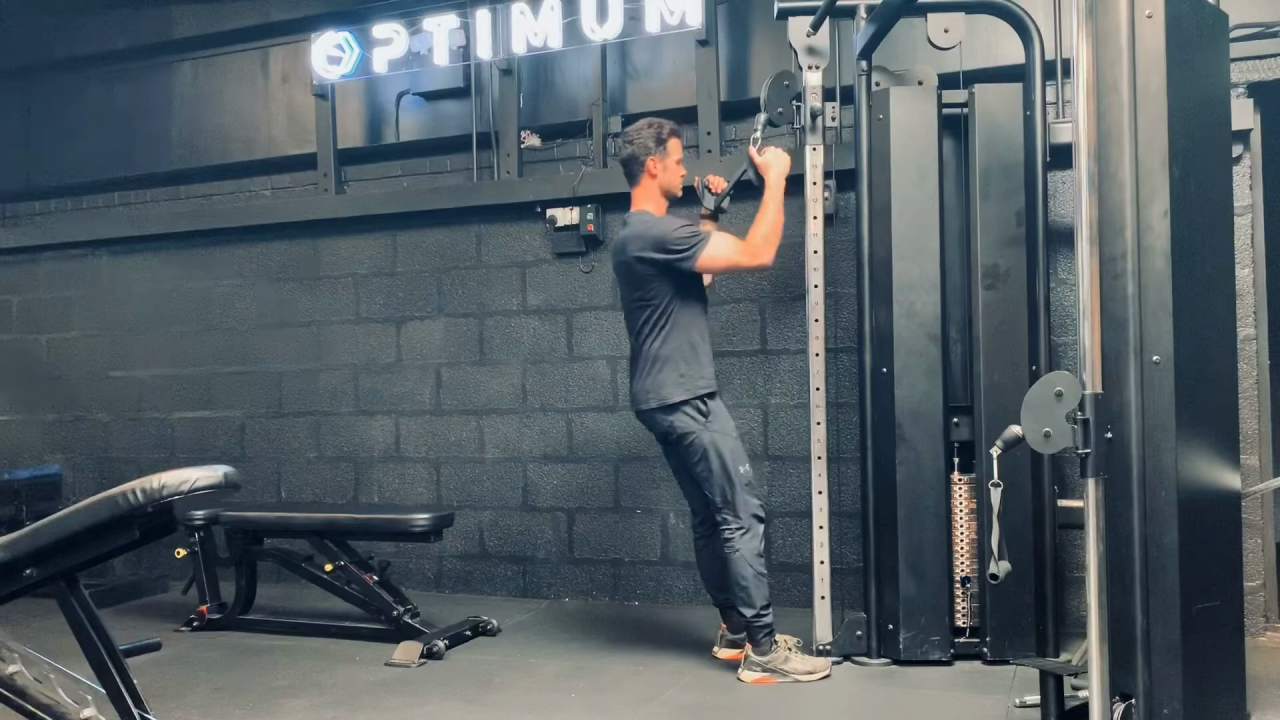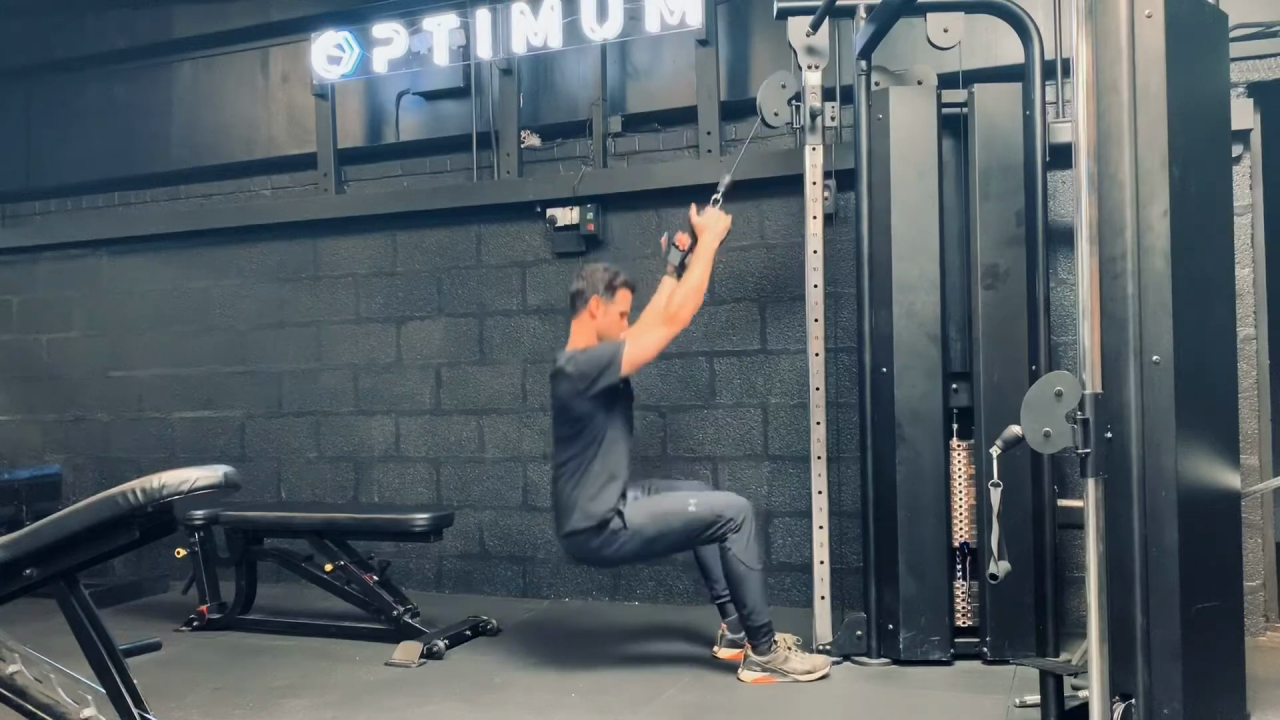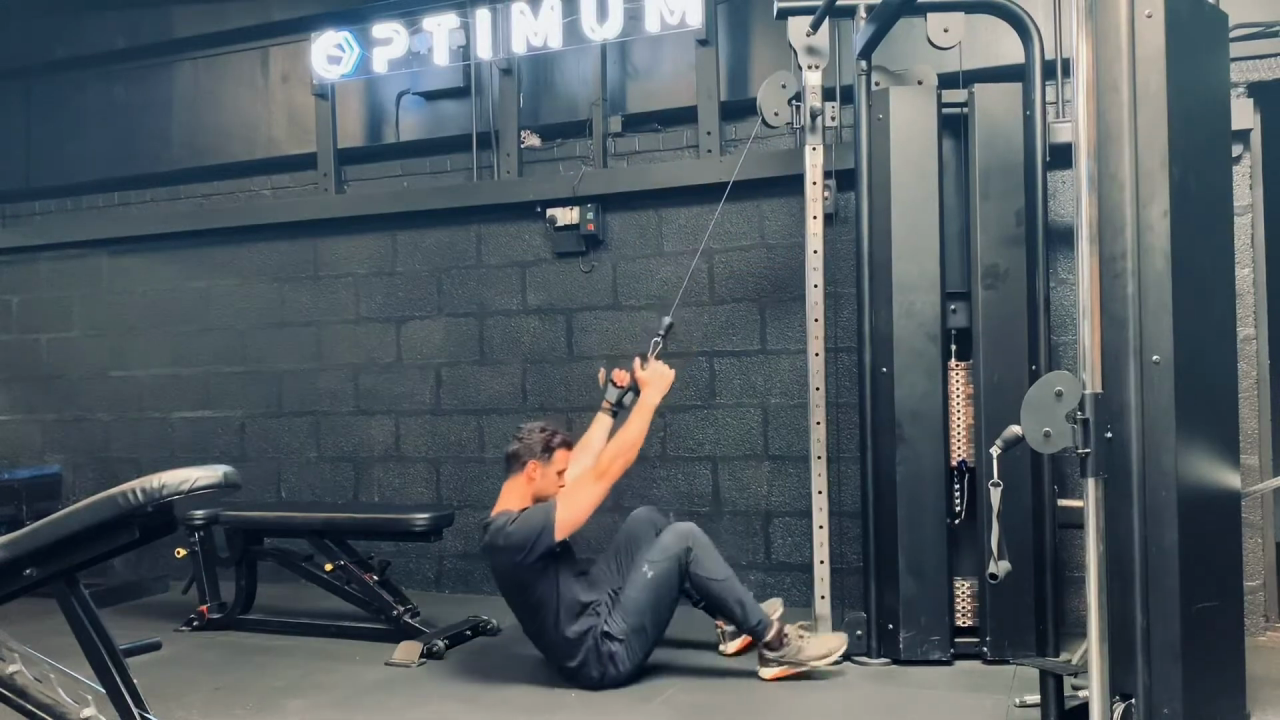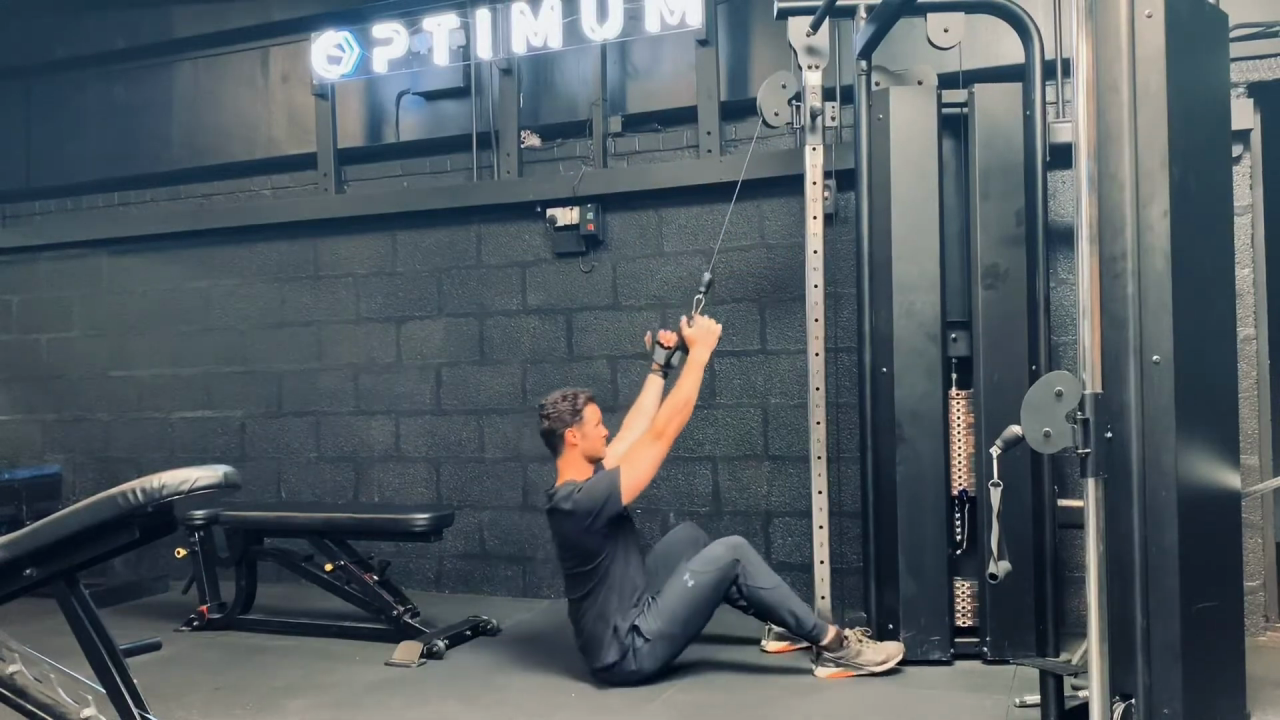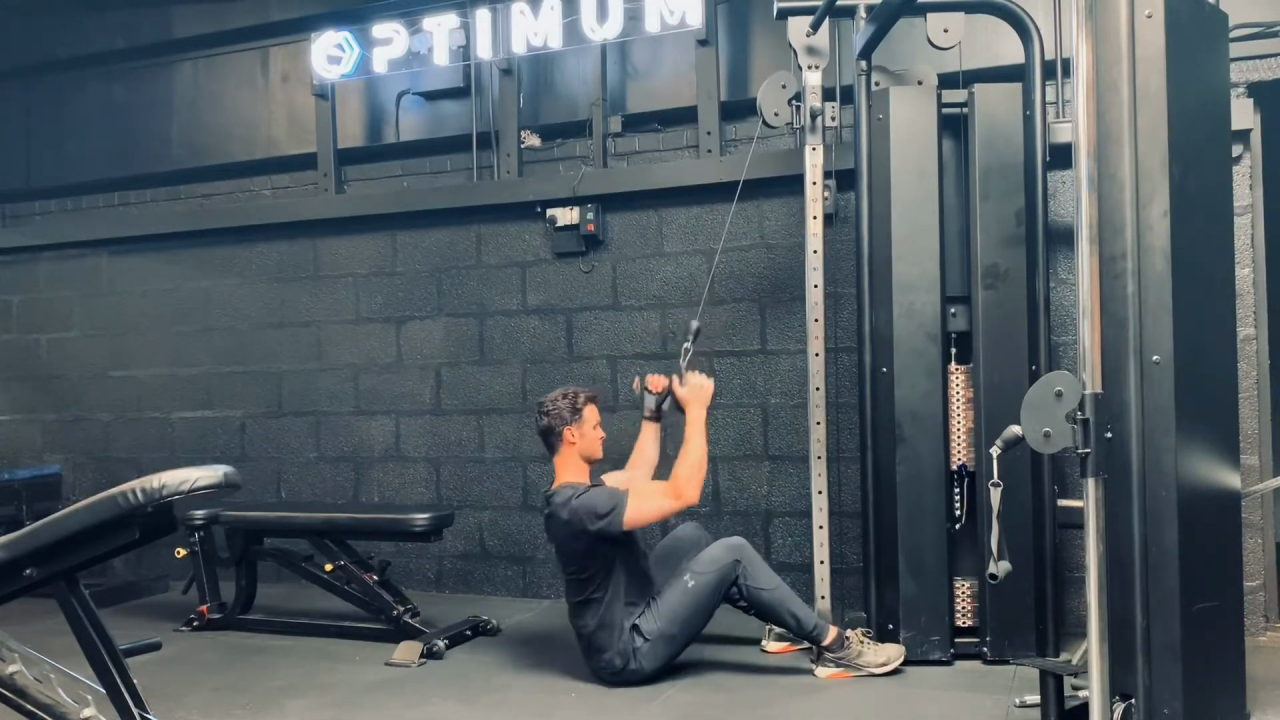
dt=0.7s
person 1, frame 1
left shoulder: (643, 234)
right shoulder: (654, 233)
left elbow: (699, 274)
right elbow: (758, 254)
left wrist: (710, 211)
right wrist: (774, 176)
left hip: (672, 397)
right hip: (682, 398)
left knee: (713, 517)
right knee: (741, 515)
left ankle: (735, 631)
right ankle: (764, 649)
person 1, frame 2
left shoulder: (585, 362)
right shoulder: (582, 369)
left elbow: (649, 324)
right elbow: (671, 321)
left wrist: (675, 265)
right wrist: (708, 241)
left hip: (607, 509)
right hip: (598, 528)
left knee: (702, 500)
right knee: (734, 511)
left ankle: (736, 629)
right ankle: (765, 651)
person 1, frame 3
left shoulder: (517, 516)
right shoulder: (516, 534)
left elbow: (584, 465)
right elbow: (604, 474)
left wrist: (611, 404)
right wrist: (651, 394)
right hip: (604, 655)
left knee: (647, 520)
right knee: (684, 537)
left ankle: (734, 620)
right ankle: (775, 644)
person 1, frame 4
left shoulder: (581, 486)
right shoulder: (585, 502)
left elbow: (636, 431)
right elbow: (662, 434)
left wrist: (659, 366)
right wrist: (699, 352)
left hip: (623, 628)
right hip: (627, 654)
left knee: (689, 538)
right knee: (731, 553)
left ankle: (783, 625)
right ankle: (834, 647)
person 1, frame 5
left shoulder: (574, 494)
right shoulder: (584, 506)
left elbow: (637, 476)
right elbow: (685, 492)
left wrist: (652, 410)
right wrist: (696, 407)
left hip: (623, 624)
right hip: (627, 653)
left knee: (691, 536)
right knee: (732, 552)
left ankle: (782, 625)
right ankle: (834, 648)
